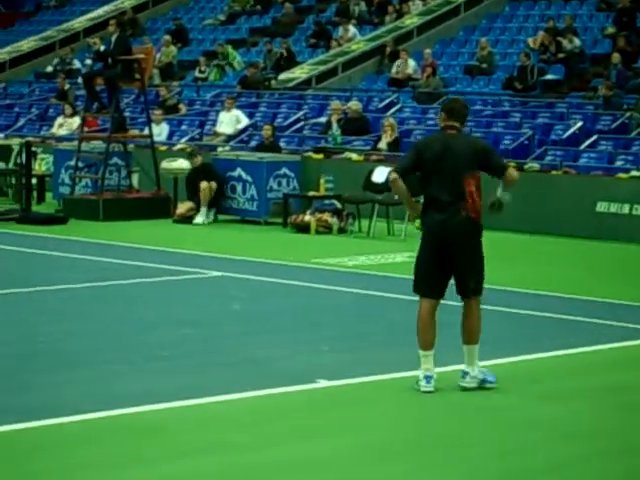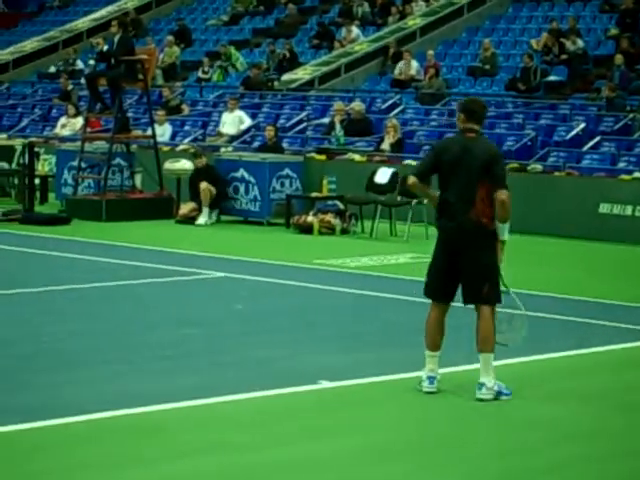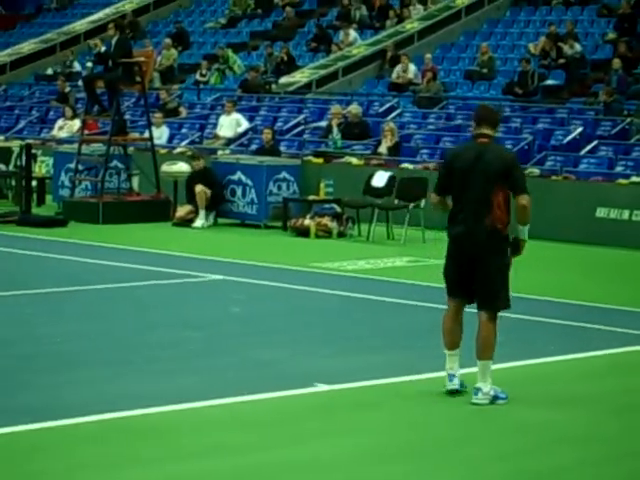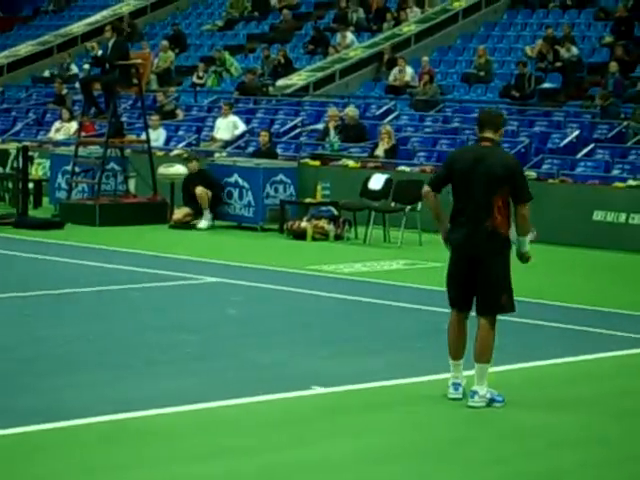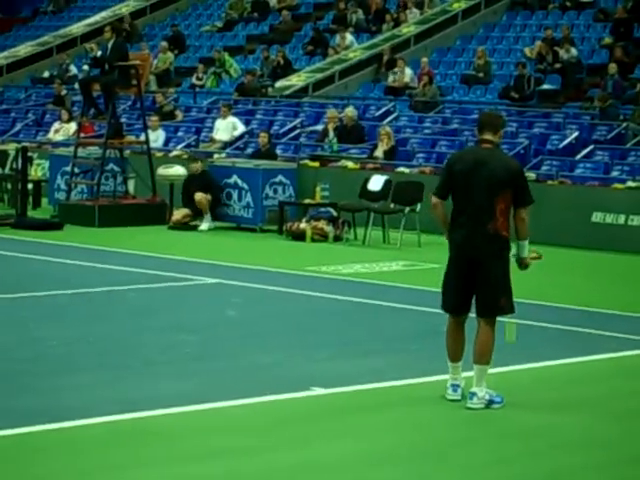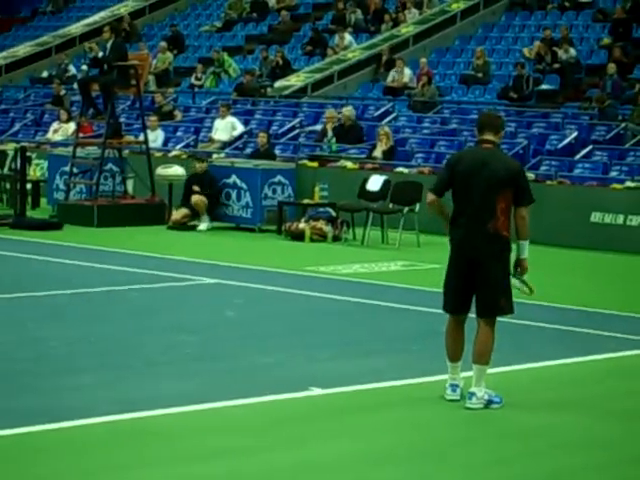
dt=0.3s
person 1, frame 1
left shoulder: (424, 146)
right shoulder: (476, 147)
left elbow: (395, 178)
right elbow: (512, 176)
left wrist: (413, 208)
left hip: (434, 228)
right hip: (465, 229)
left knee: (428, 301)
right knee: (471, 299)
left ankle: (426, 374)
right ankle: (471, 371)
person 1, frame 2
left shoulder: (443, 147)
right shoulder: (492, 152)
left elbow: (413, 183)
right elbow: (502, 197)
right wrist: (502, 235)
left hip: (448, 234)
right hip: (479, 235)
left knee: (438, 304)
right knee: (485, 307)
left ankle: (430, 374)
right ankle: (487, 380)
person 1, frame 3
left shoulder: (454, 155)
right shoulder: (506, 158)
left elbow: (436, 199)
right elbow: (523, 202)
right wrist: (521, 235)
left hip: (459, 238)
right hip: (492, 240)
left knee: (455, 303)
right knee: (488, 312)
left ankle: (452, 373)
right ankle: (483, 386)
person 1, frame 4
left shoulder: (457, 157)
right shoulder: (510, 163)
left elbow: (428, 191)
right elbow: (522, 211)
left wrist: (443, 226)
right wrist: (524, 245)
left hip: (461, 243)
right hip: (493, 246)
left knee: (458, 313)
right knee: (487, 317)
left ankle: (456, 381)
right ankle: (479, 389)
person 1, frame 5
left shoulder: (457, 160)
right shoulder: (511, 166)
left elbow: (436, 202)
right elbow: (521, 215)
left wrist: (449, 235)
right wrist: (523, 251)
left hip: (461, 246)
right hip: (492, 248)
left knee: (456, 316)
right knee: (486, 319)
left ankle: (454, 382)
right ankle: (478, 391)
person 1, frame 6
left shoulder: (458, 159)
right shoulder: (512, 167)
left elbow: (432, 199)
right elbow: (521, 214)
right wrist: (523, 254)
left hip: (461, 246)
right hip: (493, 249)
left knee: (456, 315)
right knee: (486, 319)
left ankle: (453, 382)
right ankle: (477, 391)
